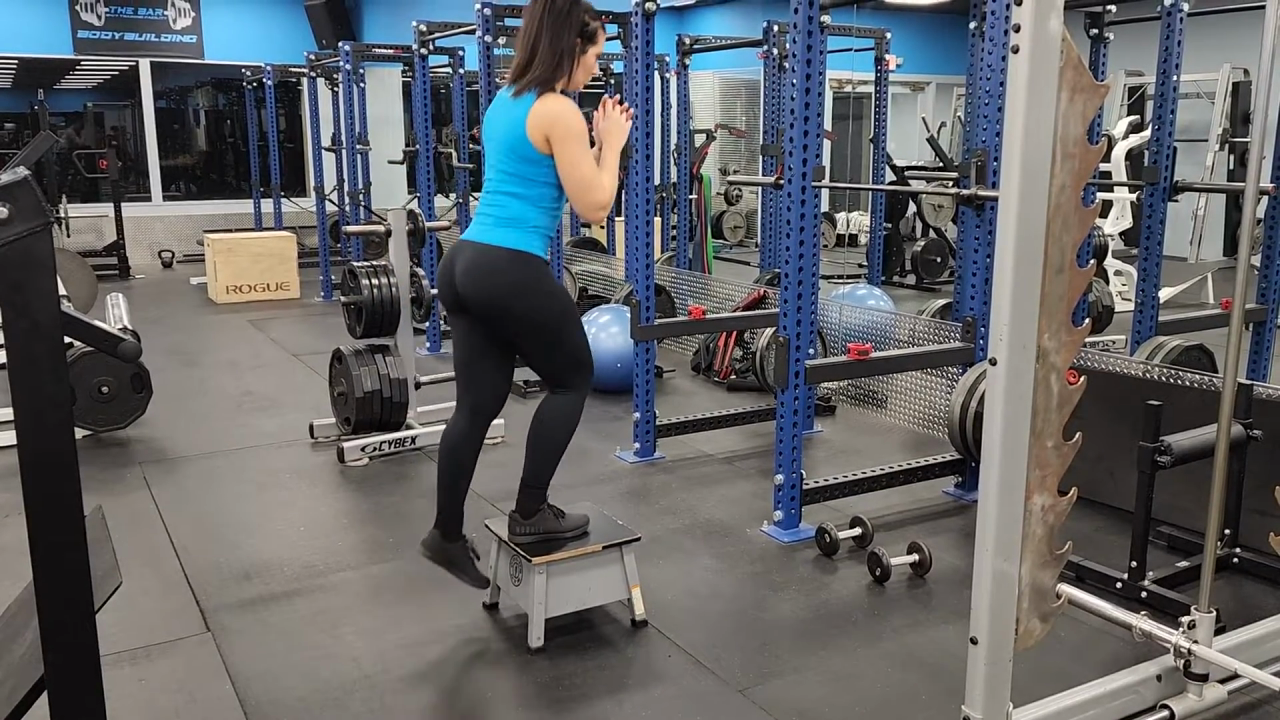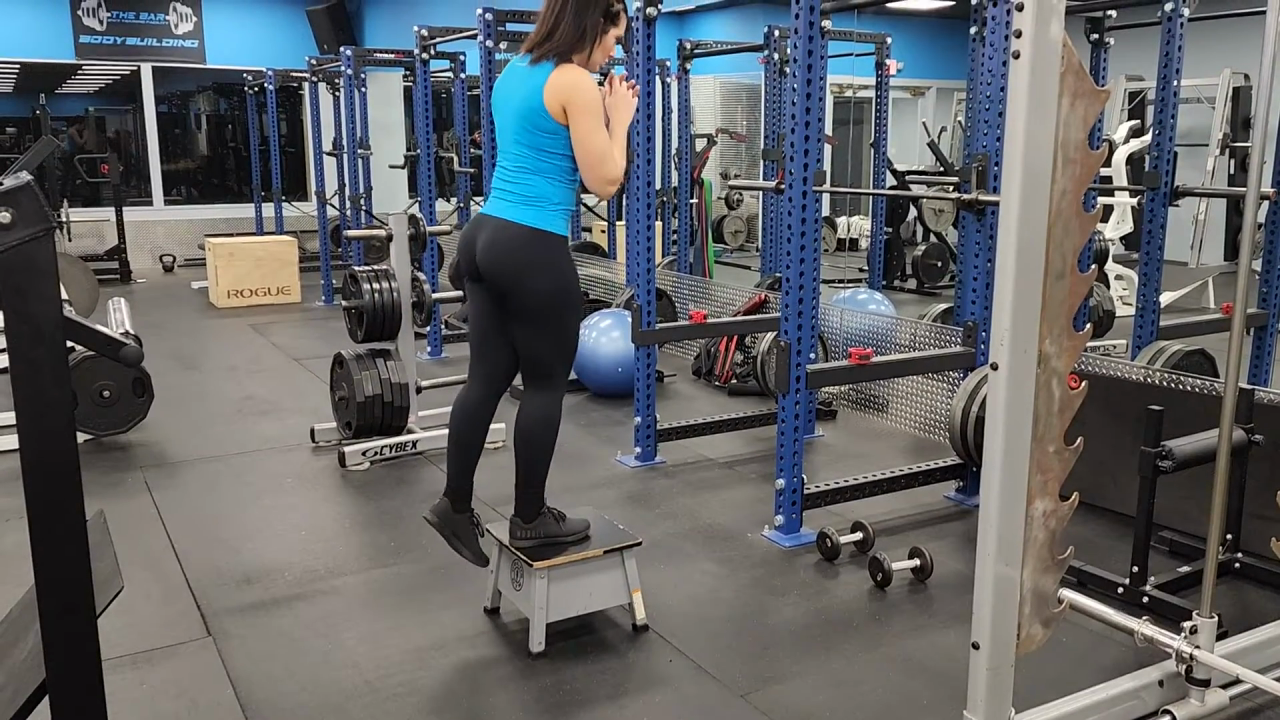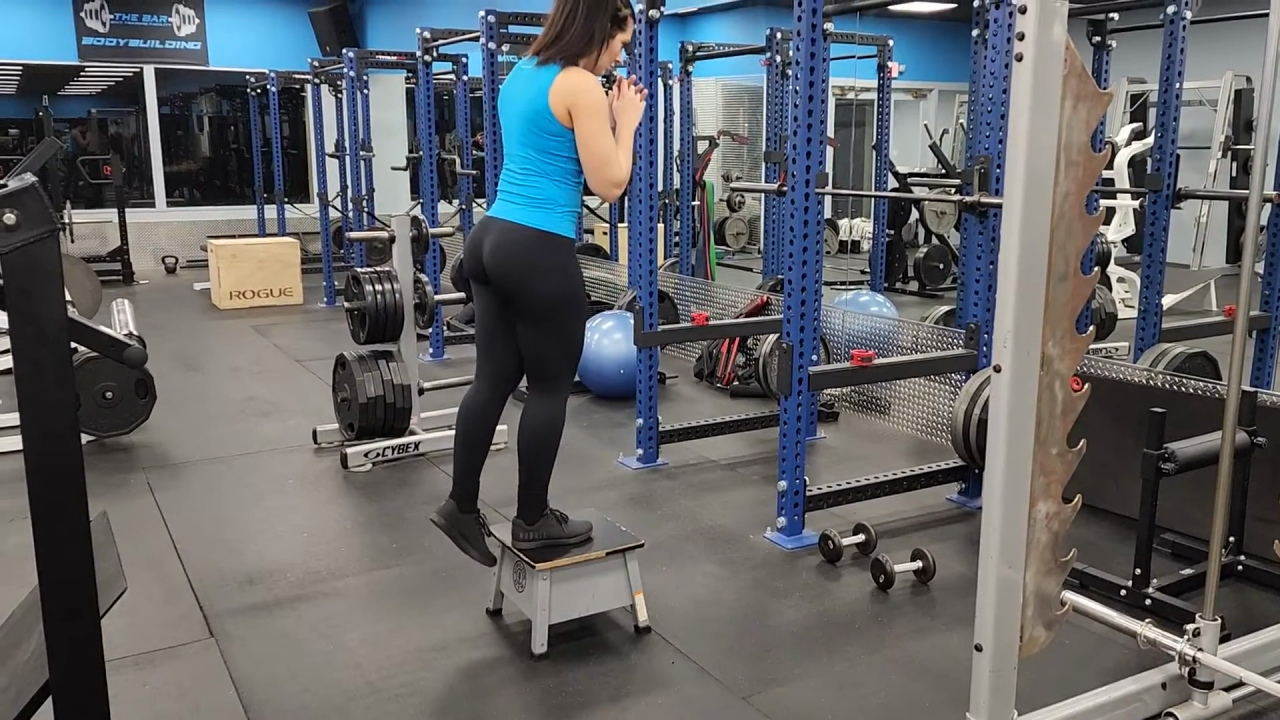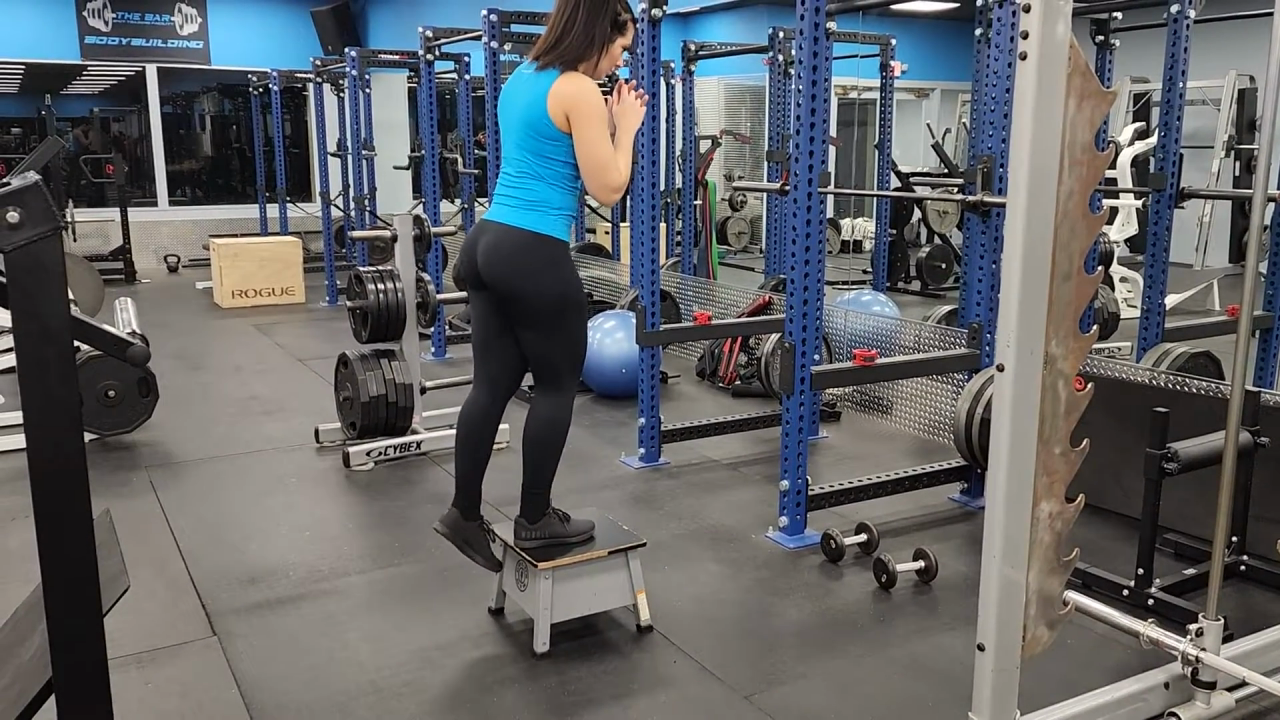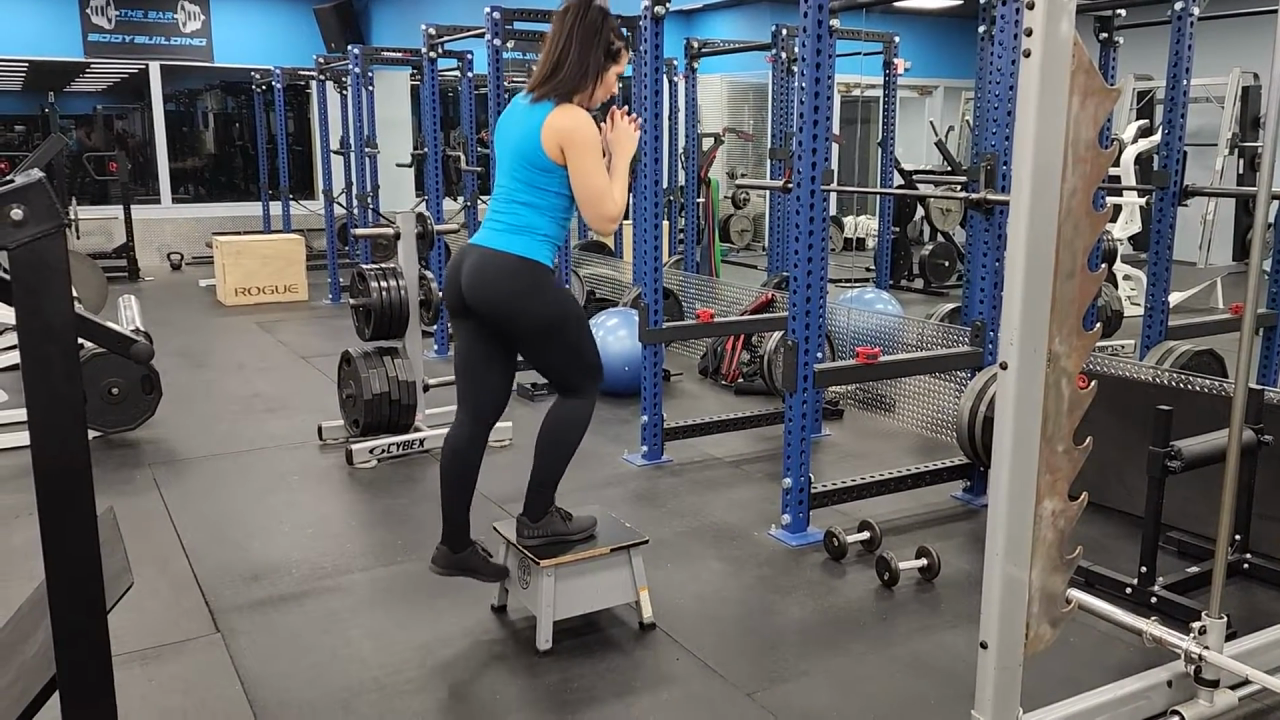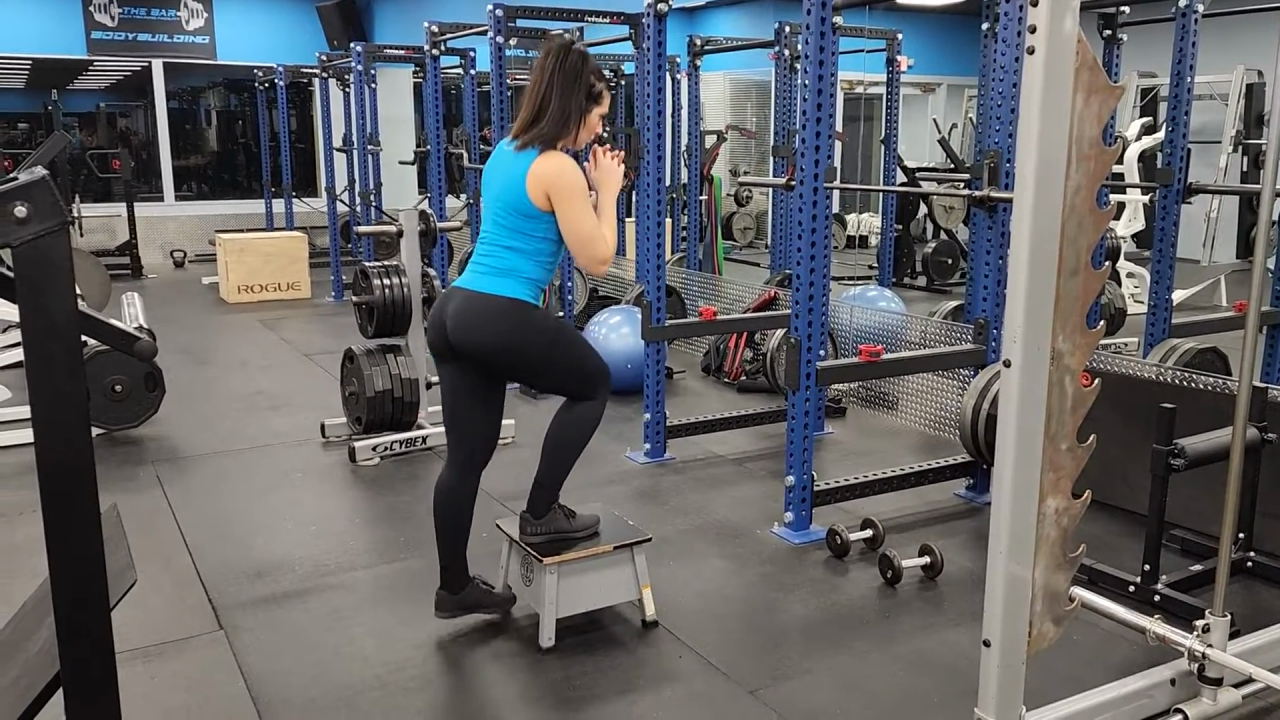
dt=0.3s
person 1, frame 1
left shoulder: (505, 101)
right shoulder: (558, 111)
right elbow: (593, 207)
left wrist: (594, 144)
right wrist: (611, 145)
left hip: (464, 265)
right hip: (513, 273)
left knee: (476, 406)
right knee: (572, 381)
left ankle: (447, 534)
right ankle: (530, 516)
person 1, frame 2
left shoulder: (514, 72)
right shoulder: (574, 82)
right elbow: (604, 181)
left wrist: (601, 118)
right wrist: (619, 121)
left hip: (483, 238)
right hip: (532, 249)
left knee: (487, 377)
right knee: (546, 383)
left ankle: (454, 505)
right ankle: (530, 519)
person 1, frame 3
left shoulder: (520, 75)
right shoulder: (579, 85)
right elbow: (609, 184)
left wrist: (607, 120)
right wrist: (626, 124)
left hip: (491, 240)
right hip: (540, 251)
left knee: (493, 379)
right knee: (550, 387)
left ankle: (461, 506)
right ankle: (532, 520)
person 1, frame 4
left shoulder: (521, 78)
right shoulder: (577, 91)
right elbow: (607, 189)
left wrist: (606, 122)
right wrist: (625, 129)
left hip: (485, 243)
right hip: (533, 254)
left knee: (492, 384)
right knee: (557, 385)
left ankle: (464, 514)
right ankle: (535, 519)
person 1, frame 5
left shoulder: (518, 109)
right shoulder: (572, 122)
right elbow: (604, 219)
left wrist: (602, 151)
right wrist: (621, 155)
left hip: (469, 271)
right hip: (517, 279)
left knee: (476, 414)
right knee: (580, 386)
left ankle: (454, 545)
right ankle: (538, 519)
person 1, frame 6
left shoulder: (506, 152)
right shoulder: (557, 168)
right elbow: (596, 260)
left wrist: (590, 188)
right wrist: (607, 192)
left hip: (453, 314)
right hip: (502, 320)
left knee: (465, 456)
right knee: (592, 386)
left ankle: (453, 587)
right ankle: (540, 514)
